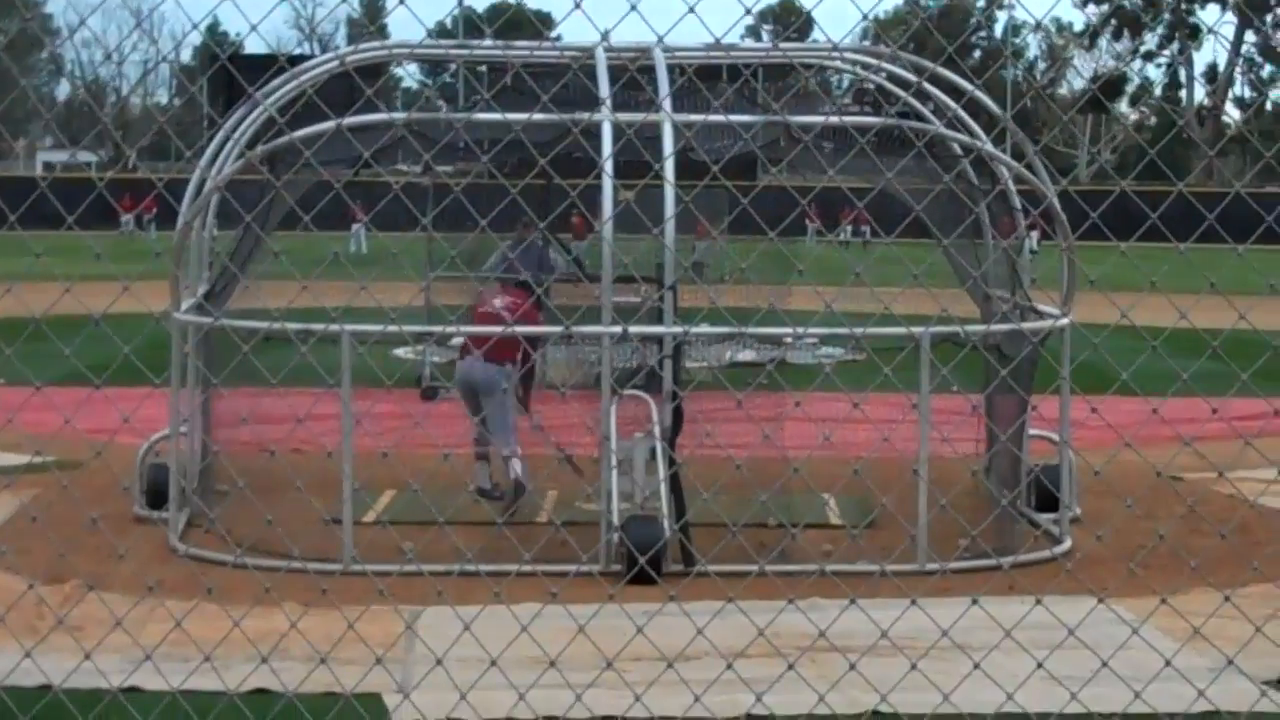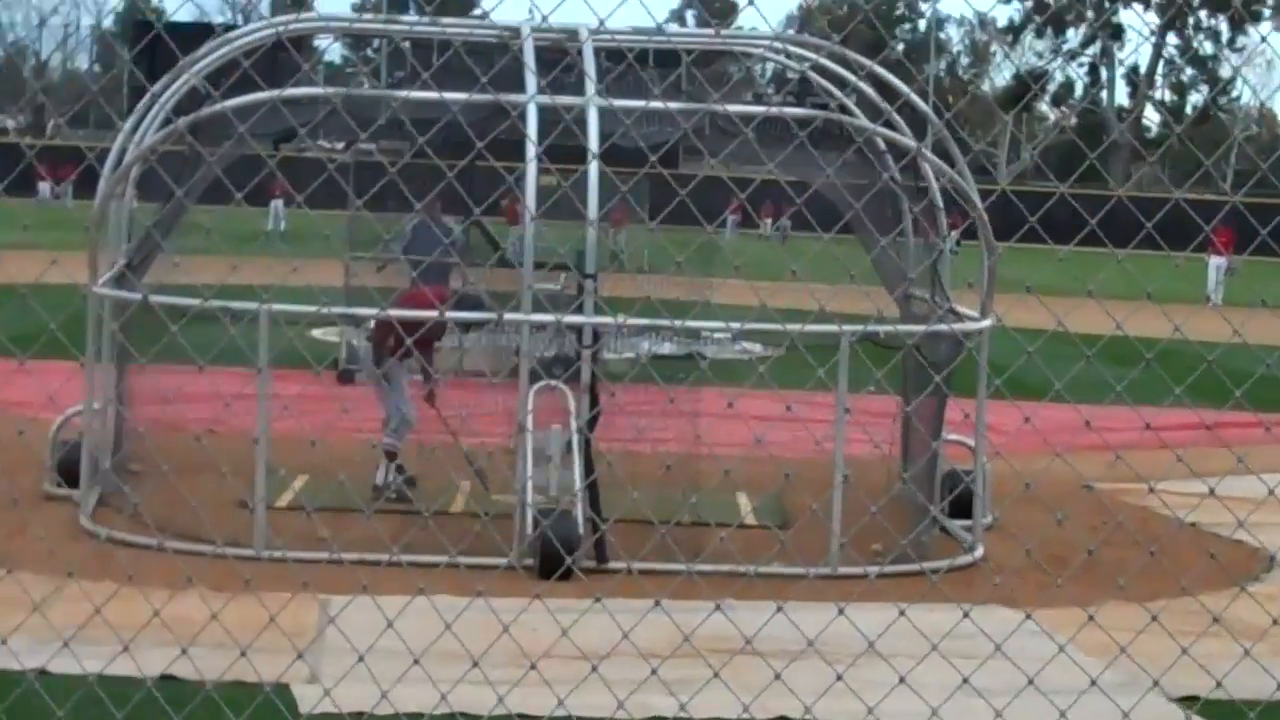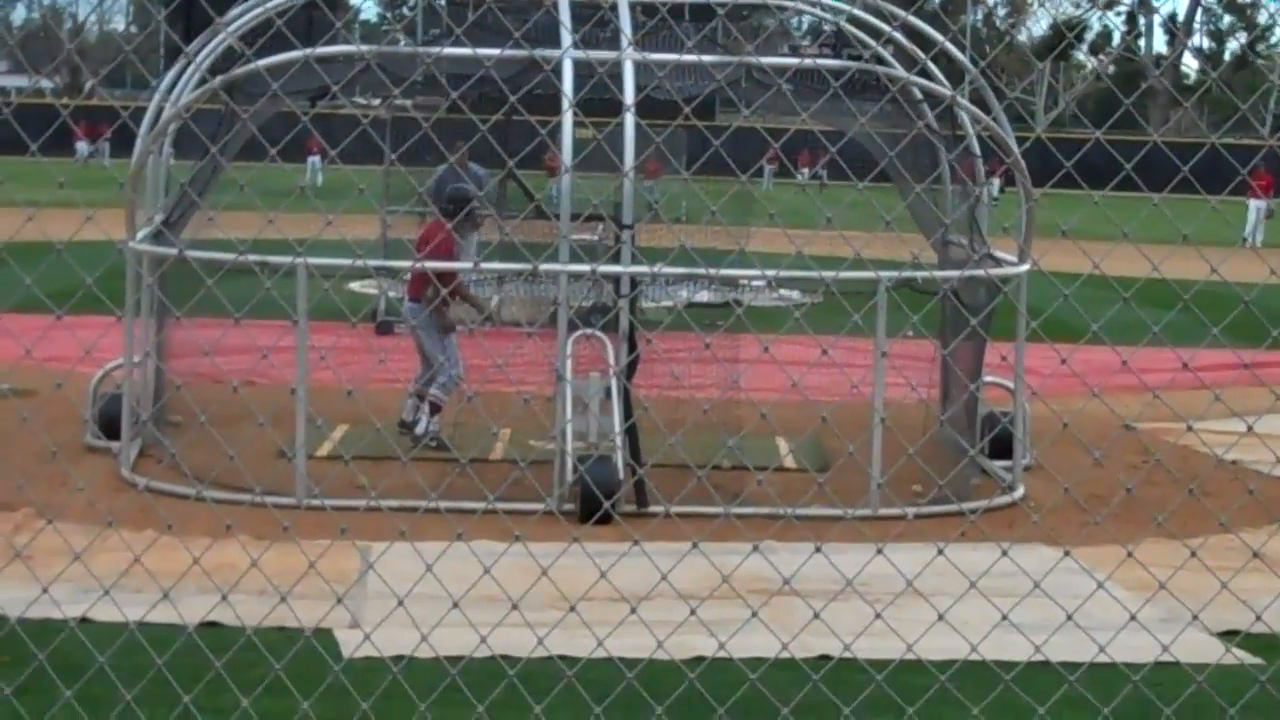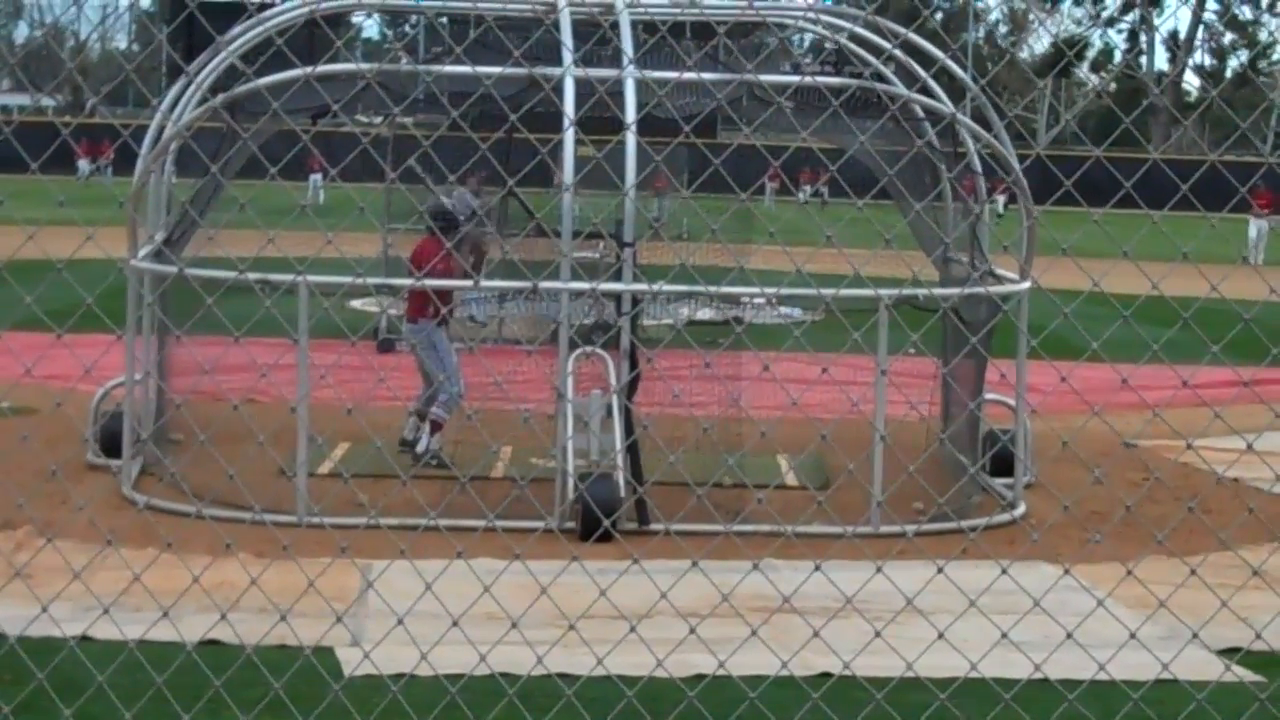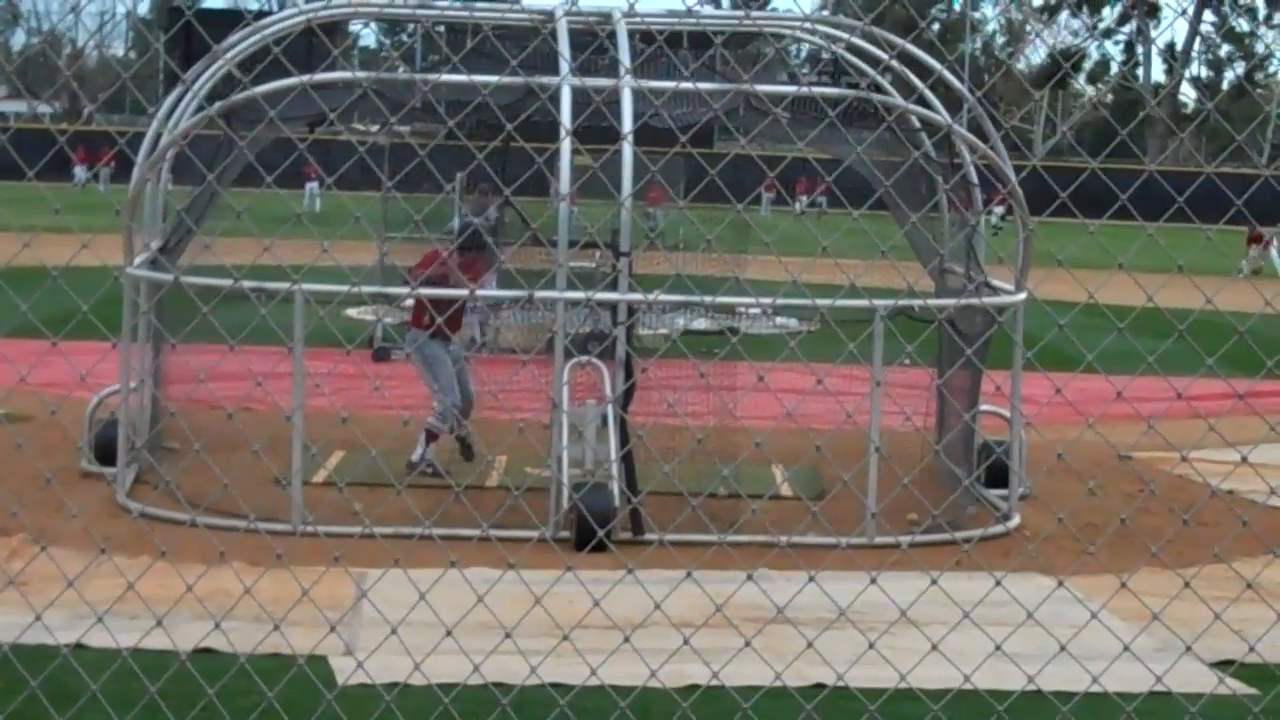
dt=1s
person 1, frame 1
left shoulder: (489, 296)
right shoulder: (531, 313)
right elbow: (530, 360)
right wrist: (525, 397)
left hip: (466, 365)
right hip: (497, 369)
left knee: (482, 425)
right knee: (505, 432)
left ankle: (483, 483)
right ankle: (516, 477)
person 1, frame 2
left shoulder: (439, 310)
right shoulder: (431, 301)
left elbow: (426, 346)
right elbow: (384, 325)
left wrist: (430, 383)
right wrist: (382, 368)
left hip: (396, 358)
right hip: (381, 357)
left knee: (402, 414)
right knee: (404, 417)
left ankle: (393, 469)
right ankle: (384, 484)
person 1, frame 3
left shoulder: (444, 231)
right shoulder: (440, 235)
left elbow: (449, 278)
right elbow: (427, 280)
left wrist: (476, 303)
right wrist: (442, 317)
left hip: (421, 308)
right hip: (426, 310)
left knee: (432, 368)
right knee: (452, 371)
left ankle: (409, 419)
right ankle: (425, 430)
person 1, frame 4
left shoulder: (439, 248)
right shoulder: (429, 249)
left elbow: (464, 278)
right elbow: (448, 281)
left hip: (427, 325)
right hip: (425, 326)
left knee: (434, 385)
right knee: (452, 390)
left ankle: (410, 437)
right ankle: (425, 449)
person 1, frame 5
left shoulder: (478, 263)
right shoulder: (436, 257)
left elbow: (472, 289)
right elbow: (412, 279)
left wrist: (456, 273)
right wrist: (446, 269)
left hip: (448, 339)
right hip: (424, 339)
left knee: (466, 397)
right knee: (449, 401)
left ankle: (461, 432)
right ankle: (419, 459)
